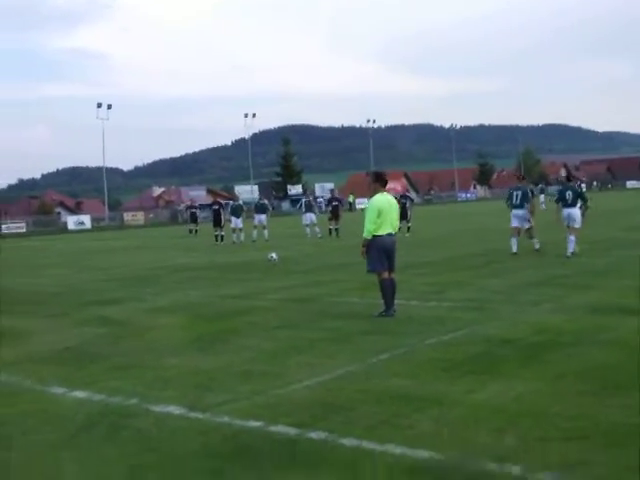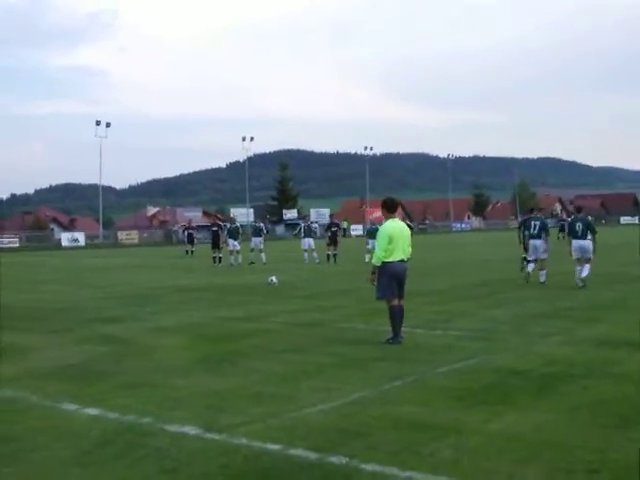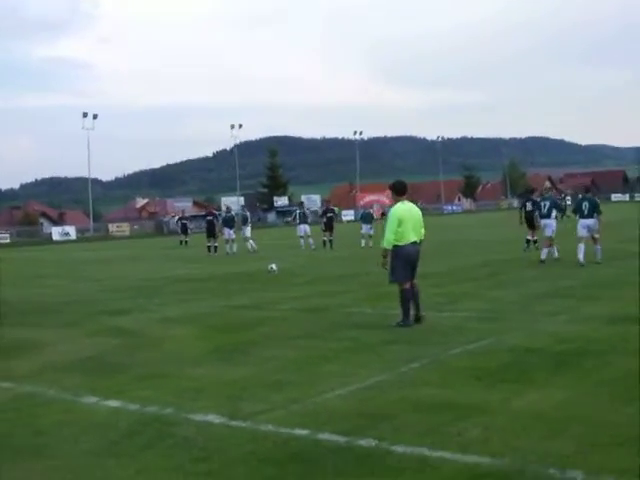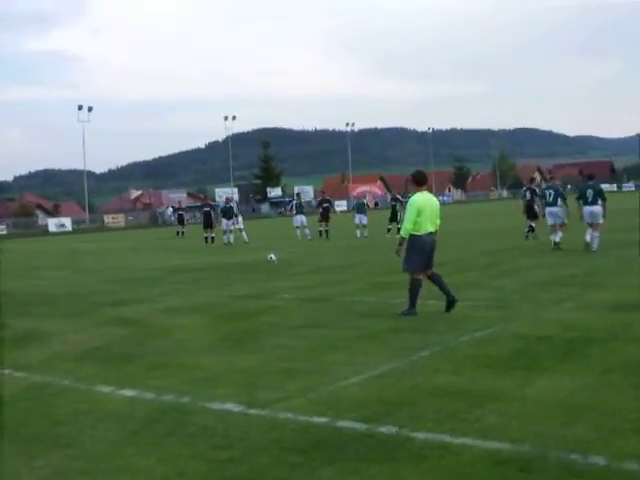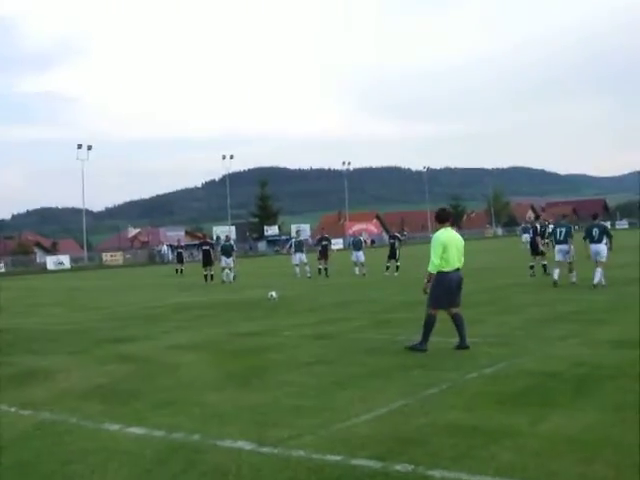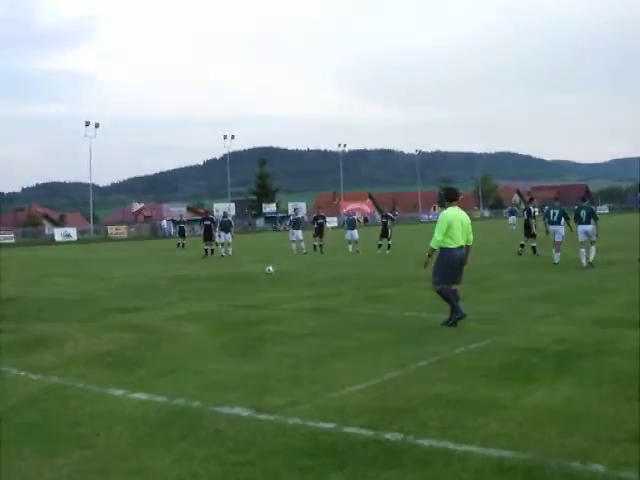
dt=0.3s
person 1, frame 1
left shoulder: (374, 201)
right shoulder: (392, 200)
left elbow: (370, 226)
right elbow: (396, 223)
left wrist: (364, 245)
left hip: (377, 239)
right hip: (390, 238)
left knee: (382, 274)
right knee: (390, 273)
left ankle: (388, 309)
right ankle: (391, 306)
person 1, frame 2
left shoulder: (385, 228)
right shoulder: (404, 227)
left elbow: (379, 253)
right elbow: (409, 249)
left wrist: (373, 272)
left hip: (388, 266)
right hip: (402, 265)
left knee: (392, 301)
right knee: (399, 300)
left ankle: (396, 336)
right ankle: (398, 333)
person 1, frame 3
left shoulder: (395, 211)
right shoulder: (416, 209)
left elbow: (389, 236)
right elbow: (421, 232)
left wrist: (384, 256)
left hip: (401, 249)
right hip: (415, 248)
left knee: (404, 284)
right knee: (411, 281)
left ankle: (406, 319)
right ankle: (417, 312)
person 1, frame 4
left shoulder: (414, 200)
right shoulder: (434, 200)
left elbow: (407, 225)
right elbow: (437, 222)
left wrist: (400, 244)
left hip: (417, 239)
right hip: (430, 238)
left knee: (415, 274)
right knee: (428, 271)
left ankle: (412, 308)
right ankle: (449, 296)
person 1, frame 5
left shoulder: (438, 237)
right shoulder: (457, 236)
left elbow: (435, 262)
left wrist: (427, 281)
left hip: (443, 276)
right hip: (457, 275)
left knee: (432, 309)
right knee: (453, 309)
left ankle: (423, 343)
right ankle: (463, 341)
person 1, frame 6
left shoulder: (445, 214)
right shoulder: (465, 215)
left elbow: (437, 238)
right elbow: (469, 239)
left wrist: (429, 255)
right wrist: (466, 256)
left hip: (447, 252)
right hip: (461, 252)
left knee: (438, 285)
right knee: (453, 285)
left ankle: (458, 311)
right ankle: (453, 317)
